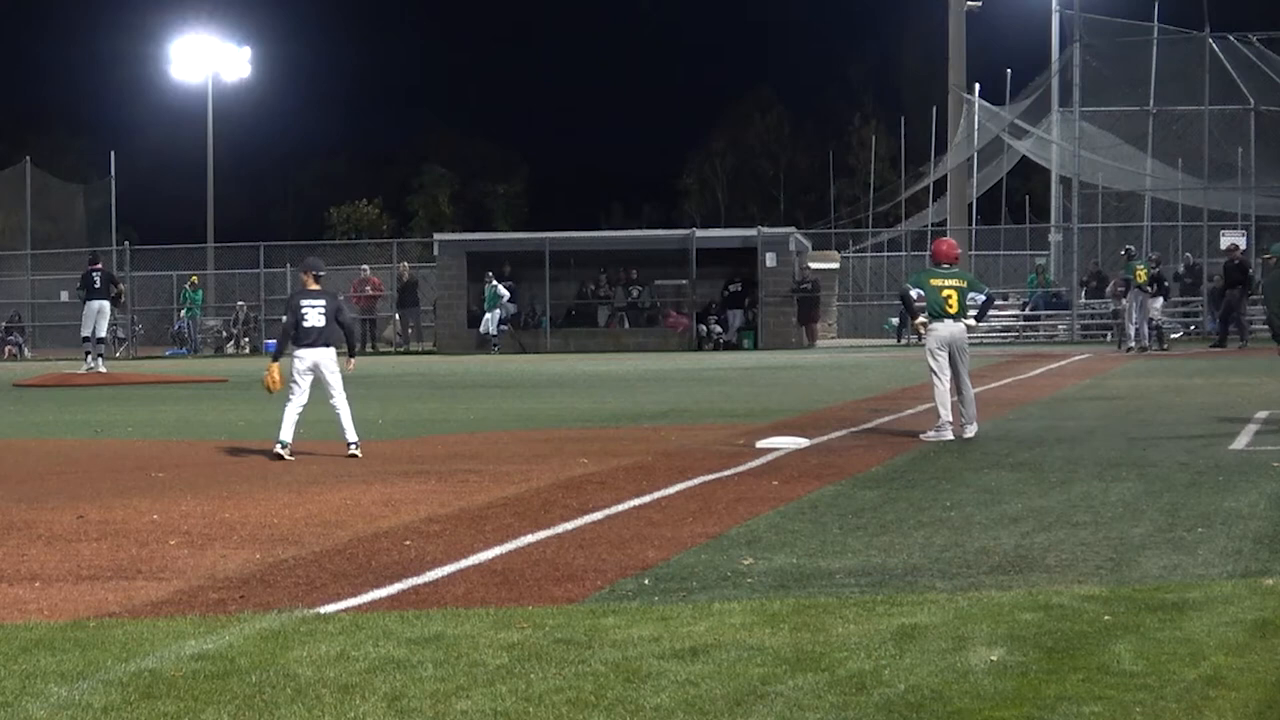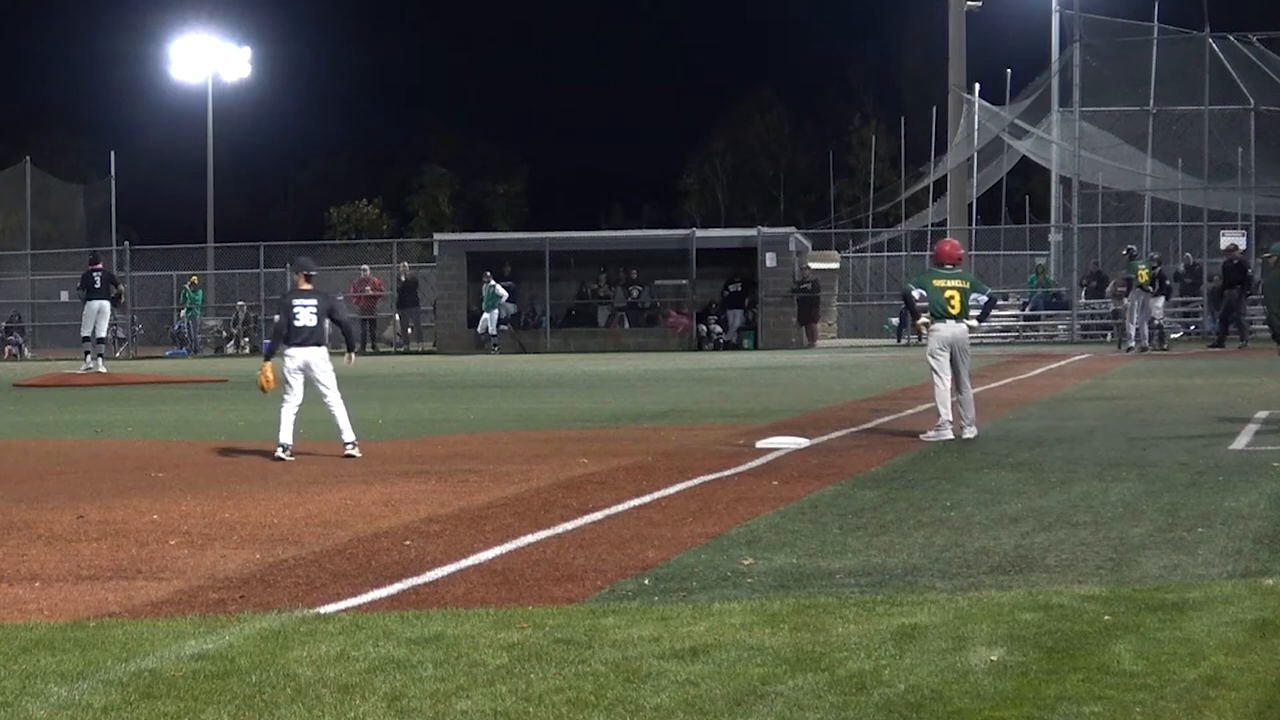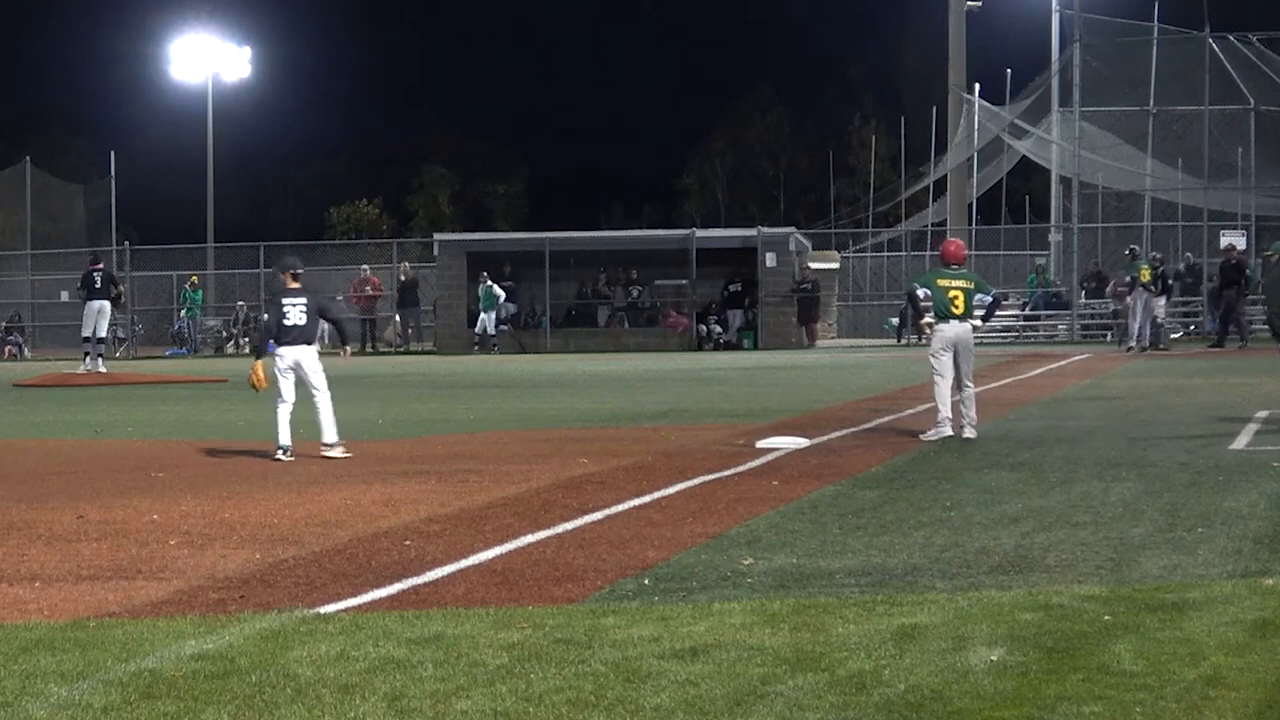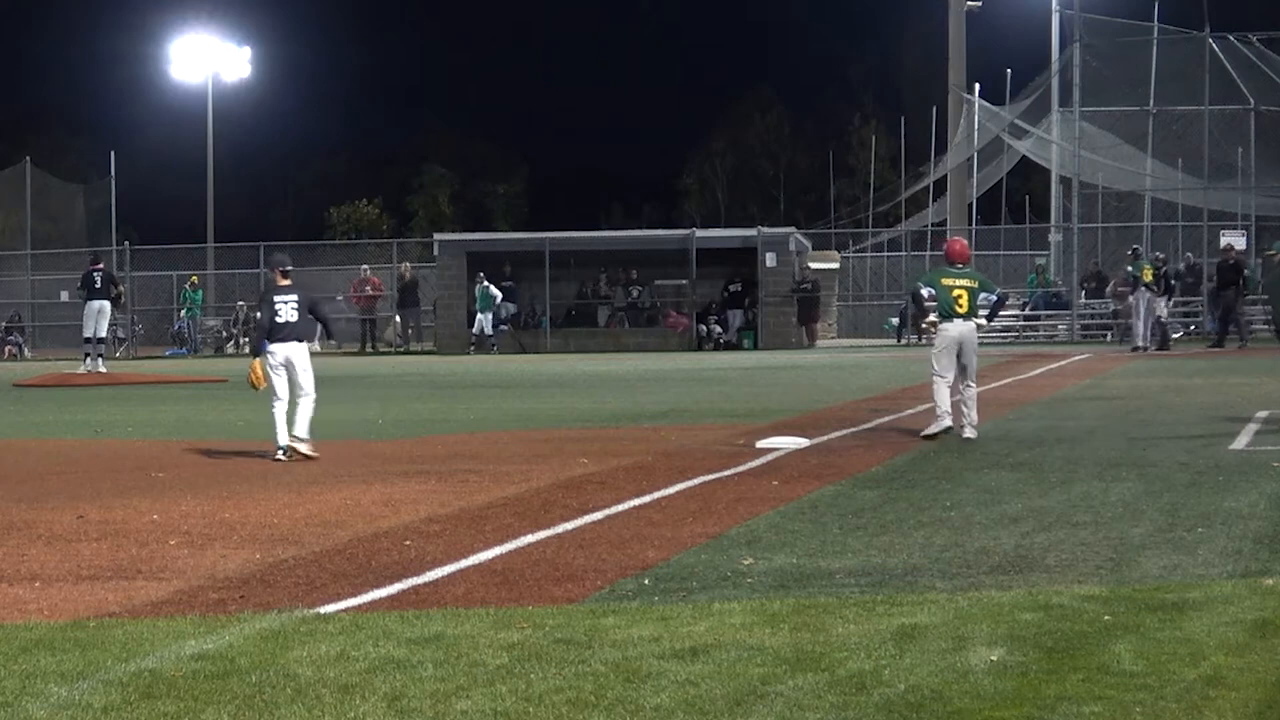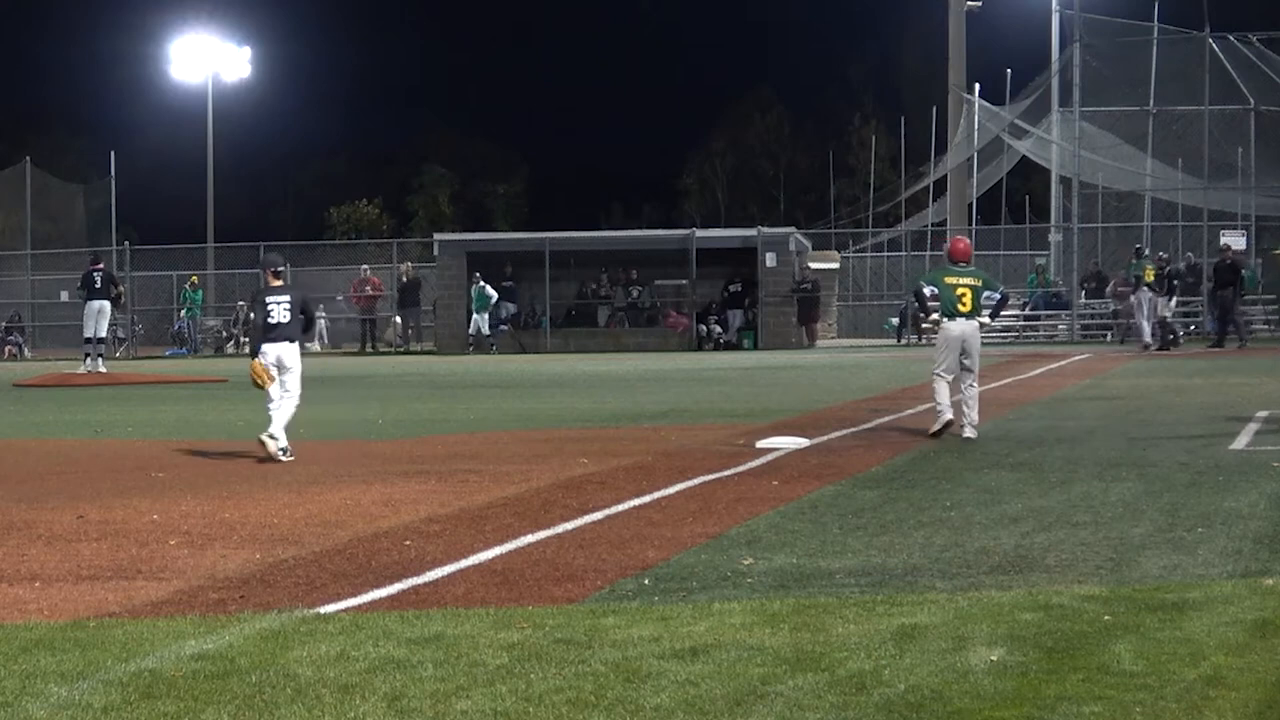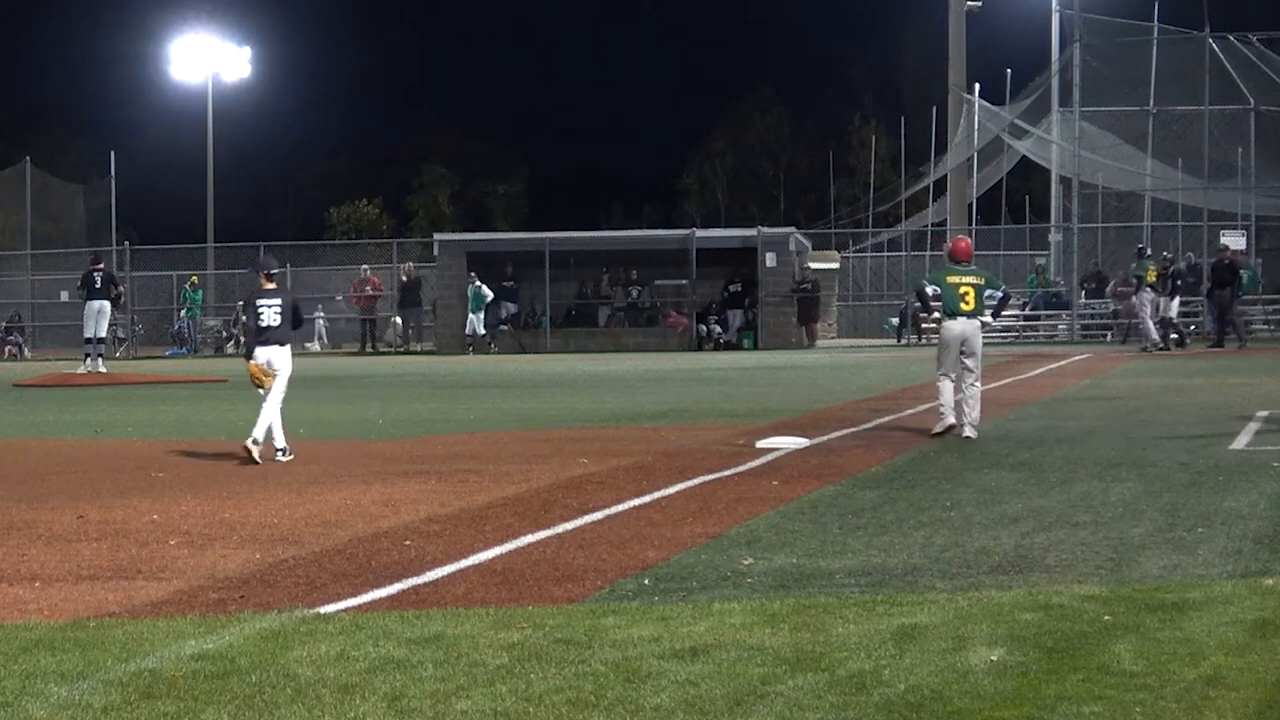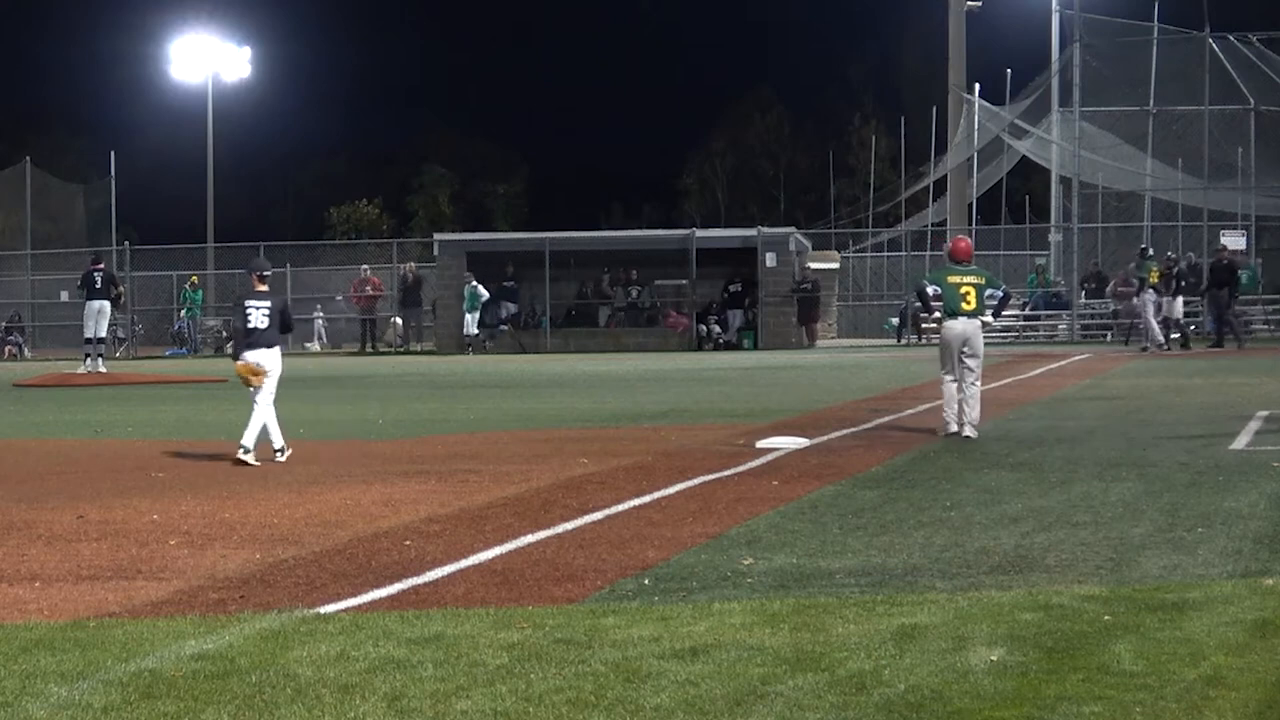
dt=0.1s
person 1, frame 1
left shoulder: (295, 299)
right shoulder: (331, 299)
left elbow: (286, 331)
right elbow: (347, 326)
left wrist: (275, 359)
right wrist: (351, 353)
left hip: (302, 355)
right hip: (326, 354)
left knee: (295, 401)
right knee: (339, 400)
left ankle: (283, 443)
right ankle: (353, 444)
person 1, frame 2
left shoulder: (288, 299)
right shoulder: (323, 299)
left elbow: (279, 330)
right elbow: (344, 324)
left wrist: (268, 358)
right wrist: (350, 349)
left hip: (293, 354)
right hip: (317, 354)
left knee: (290, 401)
right knee: (333, 399)
left ankle: (283, 446)
right ankle: (349, 443)
person 1, frame 3
left shoulder: (277, 299)
right shoulder: (313, 298)
left elbow: (268, 329)
right elbow: (335, 320)
left wrist: (259, 357)
right wrist: (345, 343)
left hip: (283, 353)
right hip: (307, 351)
left knee: (285, 402)
right knee: (322, 397)
left ankle: (283, 447)
right ankle: (330, 443)
person 1, frame 4
left shoulder: (268, 296)
right shoulder: (303, 295)
left elbow: (262, 326)
right elbow: (322, 317)
left wrist: (255, 355)
right wrist: (330, 337)
left hip: (275, 350)
right hip: (298, 349)
left knee: (280, 400)
right knee: (306, 396)
left ankle: (282, 447)
right ankle: (299, 438)
person 1, frame 5
left shoulder: (260, 296)
right shoulder: (296, 295)
left elbow: (257, 327)
right elbow: (310, 320)
left wrist: (254, 356)
right wrist: (299, 333)
left hip: (267, 350)
right hip: (289, 348)
left knee: (275, 400)
right knee: (290, 398)
left ankle: (282, 447)
right ankle: (272, 435)
person 1, frame 6
left shoulder: (253, 299)
right shoulder: (288, 298)
left elbow: (250, 329)
right elbow: (299, 321)
left wrist: (249, 358)
left hip: (259, 352)
right hip: (280, 352)
left knee: (270, 401)
right knee: (274, 401)
left ankle: (281, 448)
right ankle: (255, 440)
person 1, frame 7
left shoulder: (244, 301)
right shoulder: (278, 301)
left elbow: (237, 330)
right elbow: (288, 327)
left wrist: (237, 358)
left hip: (248, 355)
right hip: (270, 354)
left knee: (264, 401)
right knee: (263, 403)
left ankle: (279, 447)
right ankle: (246, 448)
person 2, frame 1
left shoulder: (925, 276)
right shoulder: (964, 278)
left elbow: (905, 294)
right elbow: (989, 298)
left wrist: (915, 317)
right wrist: (976, 319)
left hip: (936, 330)
right hip: (959, 329)
left knee: (941, 380)
right knee: (963, 380)
left ankle: (944, 427)
right ankle: (969, 425)
person 2, frame 2
left shoulder: (928, 277)
right shoulder: (967, 279)
left elbow: (907, 294)
right elbow: (991, 299)
left wrist: (917, 317)
right wrist: (978, 320)
left hip: (938, 330)
right hip: (961, 330)
left knee: (942, 380)
right knee: (963, 381)
left ankle: (944, 427)
right ankle: (969, 427)
person 2, frame 3
left shoulder: (933, 276)
right shoulder: (972, 279)
left elbow: (912, 293)
right elbow: (995, 299)
left wrist: (921, 317)
right wrist: (982, 320)
left hip: (942, 330)
right hip: (965, 330)
left knee: (942, 379)
right knee: (966, 382)
left ankle: (944, 424)
right ankle: (969, 427)
person 2, frame 4
left shoulder: (937, 275)
right shoulder: (976, 278)
left elbow: (916, 293)
right elbow: (1000, 298)
left wrist: (926, 316)
right wrist: (986, 320)
left hip: (946, 329)
right hip: (969, 329)
left knee: (942, 377)
right knee: (969, 381)
left ankle: (943, 417)
right ankle: (970, 427)
person 2, frame 5
left shoulder: (940, 274)
right shoulder: (979, 276)
left elbow: (919, 291)
right elbow: (1003, 296)
left wrist: (929, 314)
right wrist: (990, 318)
left hip: (948, 327)
right hip: (972, 327)
left knee: (942, 376)
right knee: (970, 380)
left ankle: (944, 413)
right ankle: (970, 427)
person 2, frame 6
left shoulder: (942, 273)
right shoulder: (981, 275)
left elbow: (921, 290)
right elbow: (1005, 295)
left wrist: (931, 312)
right wrist: (992, 317)
left hip: (950, 326)
right hip: (973, 327)
left knee: (945, 375)
right knee: (971, 380)
left ankle: (947, 416)
right ankle: (970, 427)
person 2, frame 7
left shoulder: (943, 273)
right shoulder: (982, 275)
left elbow: (921, 289)
right elbow: (1005, 294)
left wrist: (932, 311)
right wrist: (993, 316)
left hip: (951, 327)
right hip: (974, 327)
left knee: (950, 377)
right knee: (972, 379)
left ankle: (951, 423)
right ankle: (969, 426)
